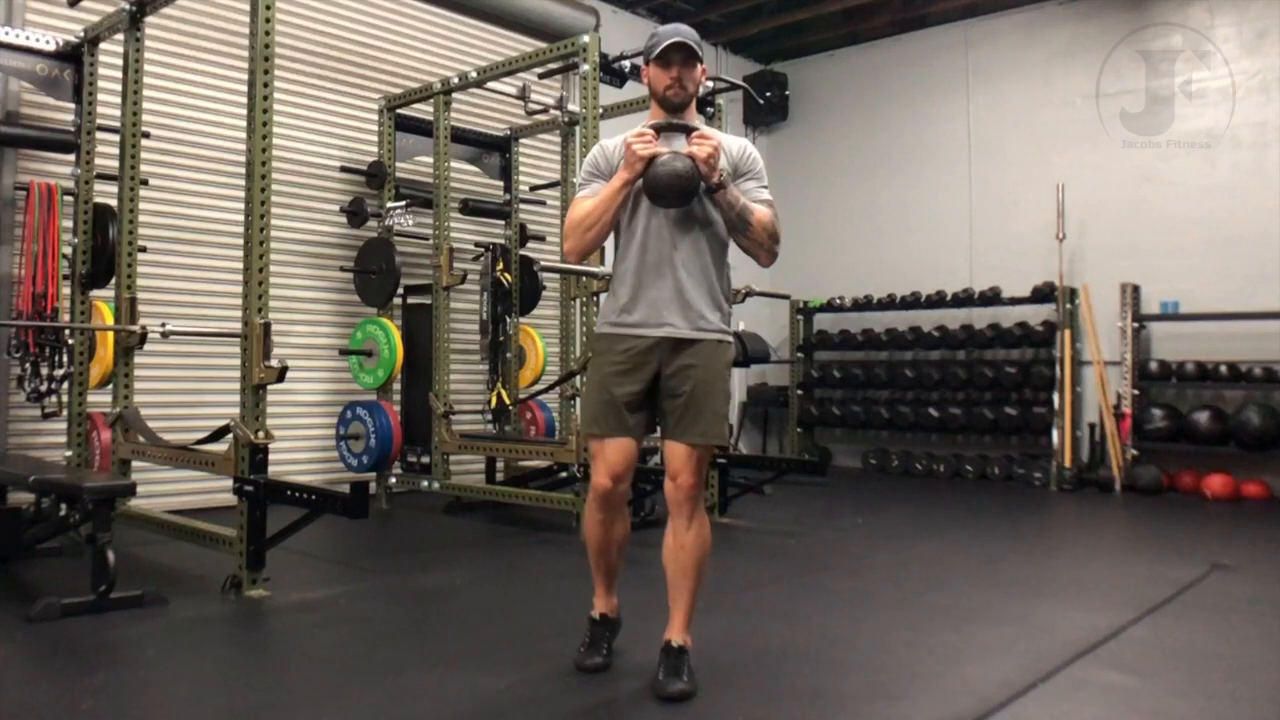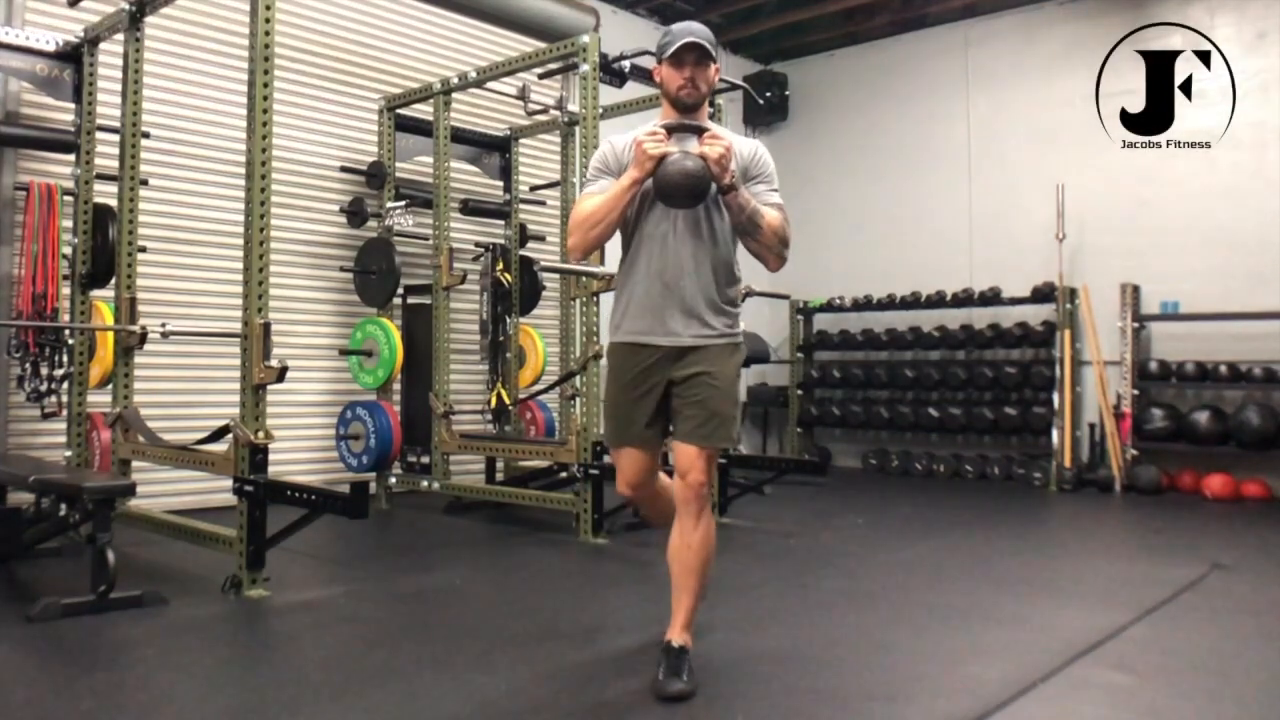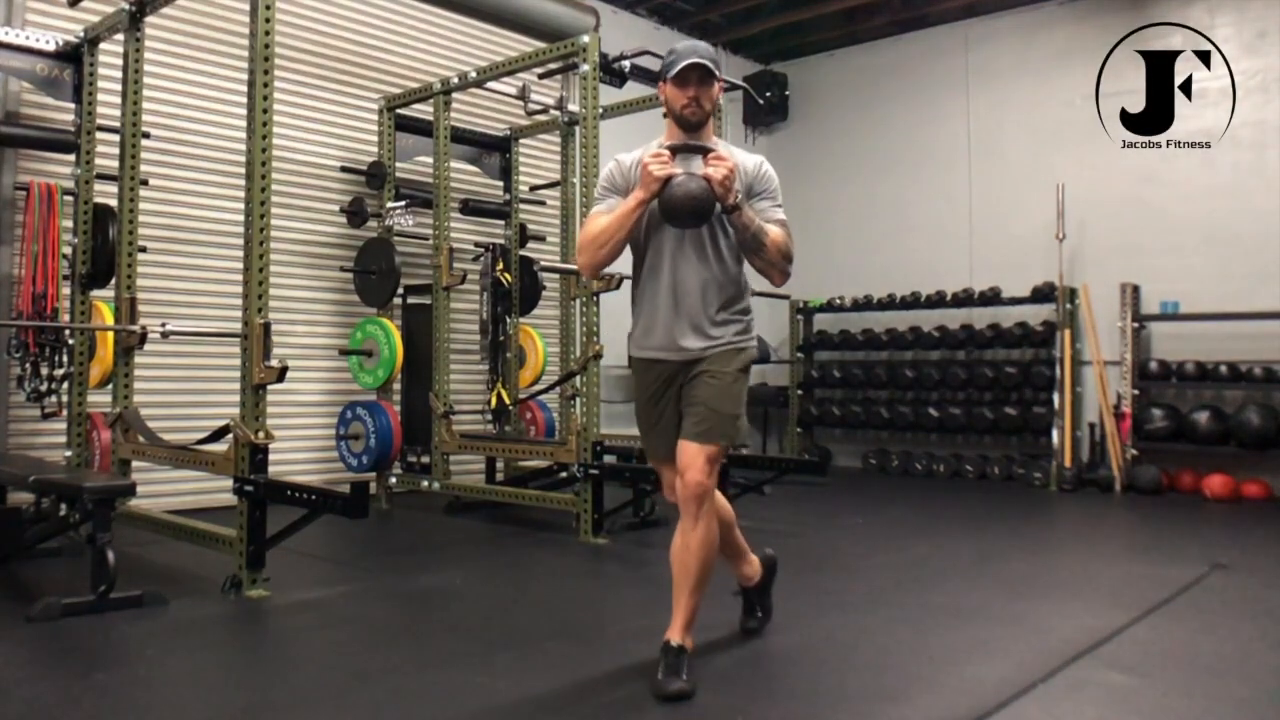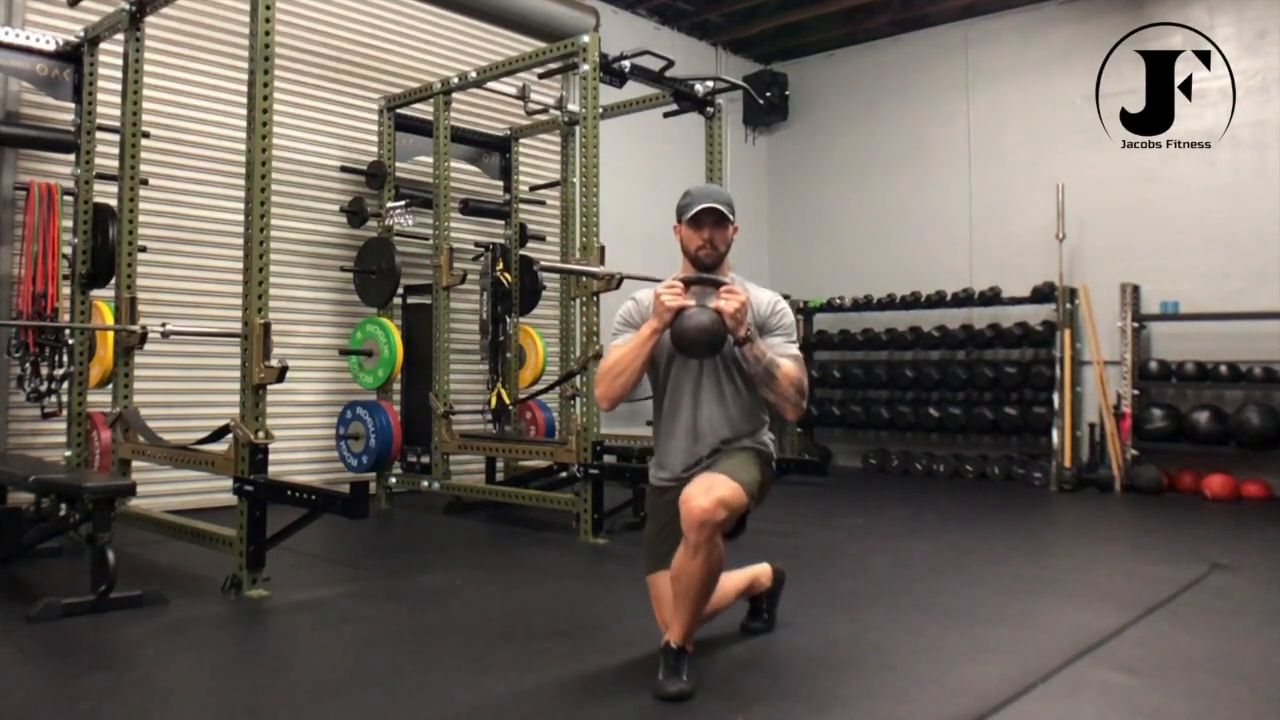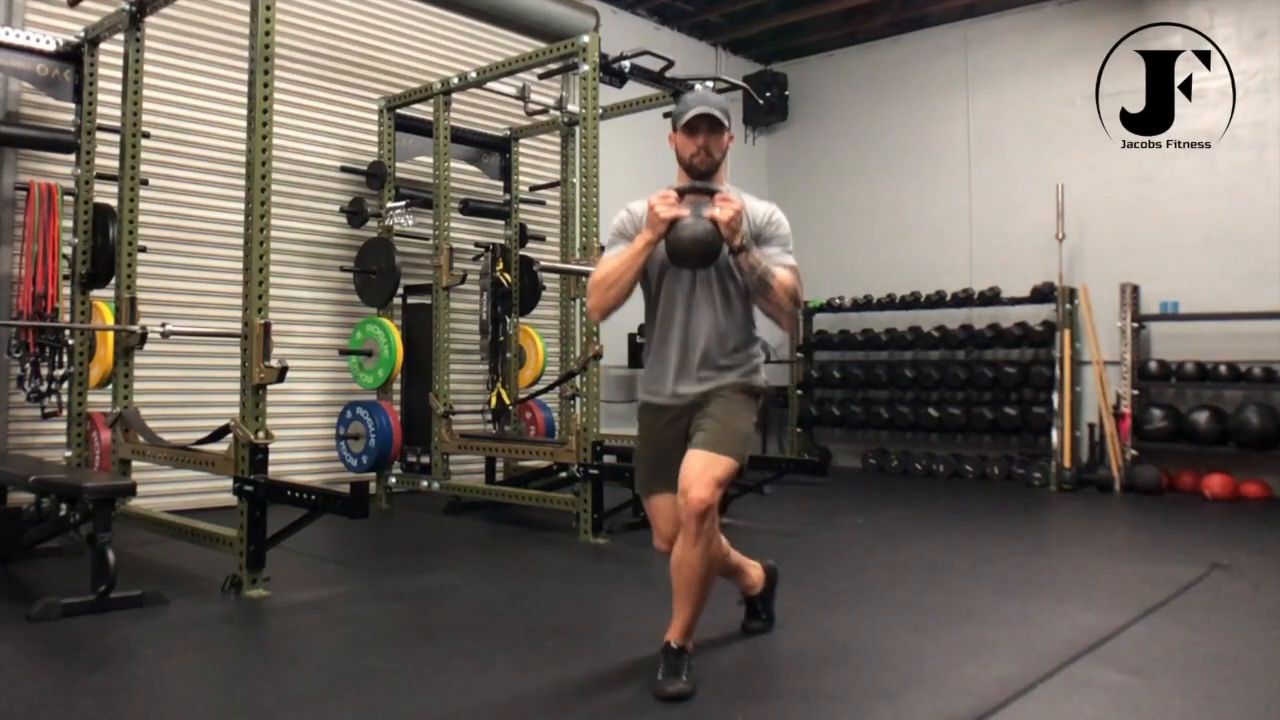
dt=0.7s
person 1, frame 1
left shoulder: (735, 153)
right shoulder: (609, 153)
left elbow: (767, 247)
right elbow: (574, 246)
left wrist: (716, 181)
right wrist: (628, 175)
left hip: (699, 339)
right hip: (622, 334)
left knee: (684, 490)
right knee: (608, 482)
left ankle: (677, 641)
right ankle: (604, 610)
person 1, frame 2
left shoulder: (746, 154)
right shoulder: (619, 149)
left elbow: (776, 253)
right elbow: (578, 243)
left wrist: (727, 182)
right wrist: (637, 174)
left hip: (707, 342)
right hip: (636, 339)
left knee: (693, 485)
right knee: (634, 482)
left ankle: (677, 642)
right ankle: (690, 541)
person 1, frame 3
left shoulder: (750, 169)
right shoulder: (626, 168)
left elbow: (780, 269)
right elbow: (588, 260)
left wrist: (732, 202)
right wrist: (642, 194)
left hip: (719, 347)
right hip: (653, 351)
left knee: (695, 485)
right knee: (681, 491)
left ankle: (677, 642)
right ankle: (753, 571)
person 1, frame 4
left shoulder: (766, 306)
right shoulder: (643, 306)
left elbow: (794, 405)
right elbow: (606, 395)
left wrist: (743, 334)
right wrist: (656, 324)
left hip: (740, 455)
right hip: (671, 472)
left knee: (701, 509)
right knee: (680, 616)
left ankle: (676, 650)
right ankle: (761, 579)
person 1, frame 5
left shoulder: (761, 217)
right shoulder: (638, 216)
left elbow: (789, 317)
right elbow: (597, 306)
left wrist: (739, 244)
right wrist: (650, 236)
left hip: (729, 387)
right hip: (662, 393)
left knee: (697, 499)
right knee: (671, 538)
left ankle: (677, 645)
right ankle: (755, 577)
